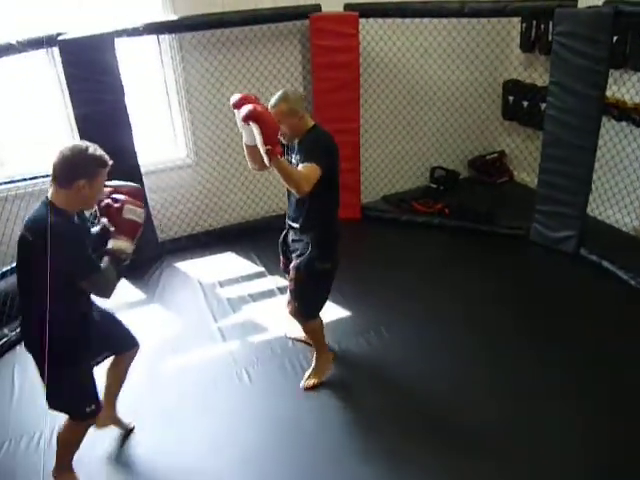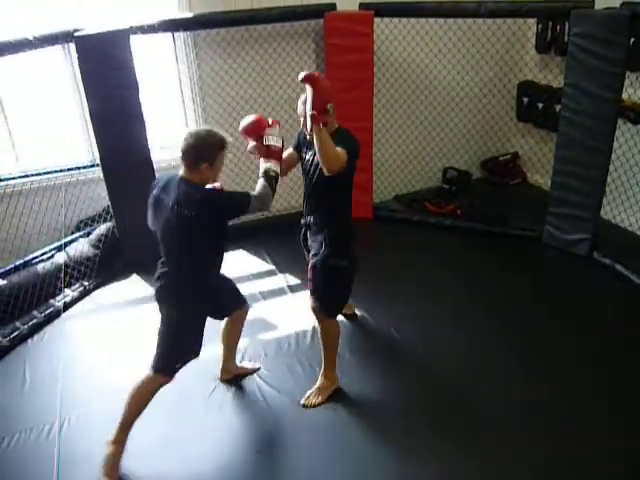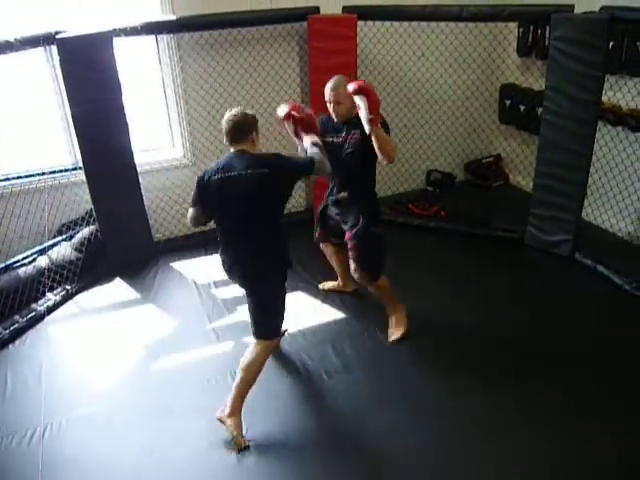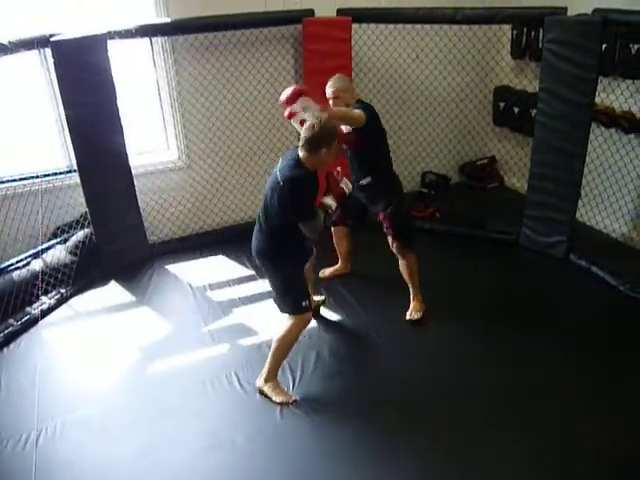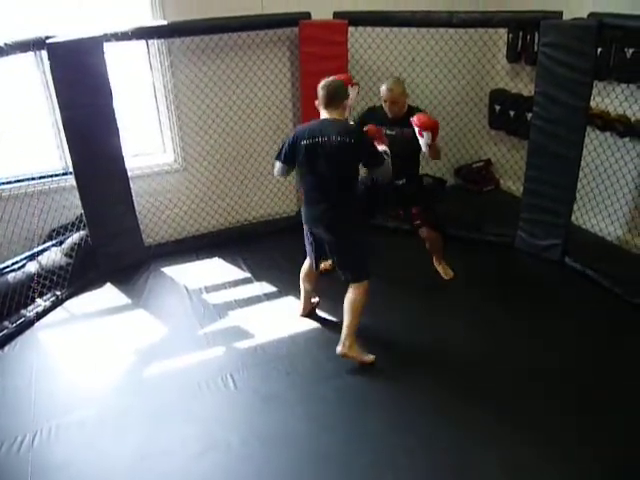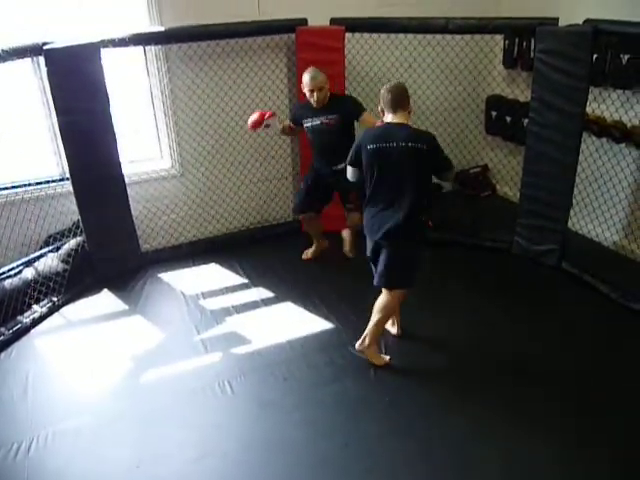
dt=0.5s
person 1, frame 1
left shoulder: (67, 213)
right shoulder: (50, 230)
left elbow: (85, 248)
right elbow: (103, 286)
left wrist: (110, 227)
right wrist: (123, 237)
left hip: (80, 315)
right hip: (56, 334)
left knee: (127, 347)
right knee: (82, 412)
left ankle: (108, 411)
person 1, frame 2
left shoulder: (166, 183)
right shoulder: (200, 202)
right elbow: (261, 201)
right wrist: (269, 158)
left hip: (200, 276)
right hip: (181, 293)
left knee: (239, 308)
right knee: (160, 374)
left ankle: (229, 366)
right ankle: (117, 443)
person 1, frame 3
left shoulder: (210, 174)
right shoulder: (270, 165)
left elbow: (195, 220)
right elbow: (321, 167)
right wrist: (308, 136)
left hip: (233, 261)
right hip: (264, 263)
right knee: (266, 340)
left ankle: (271, 327)
right ankle: (231, 410)
person 1, frame 4
left shoulder: (292, 158)
right shoulder: (303, 179)
right elbow: (312, 229)
left hip: (266, 238)
right hip: (277, 250)
left knee: (308, 256)
right knee: (300, 317)
left ankle: (308, 298)
right ankle: (268, 378)
person 1, frame 5
left shoulder: (301, 134)
right shoulder: (354, 136)
left elbow: (280, 172)
right elbow: (384, 175)
right wrist: (381, 152)
left hip: (312, 215)
right hip: (344, 219)
left knee: (312, 261)
right knee: (359, 281)
left ankle: (306, 304)
right ankle: (348, 342)
person 1, frame 6
left shoulder: (367, 138)
right shoulder: (425, 140)
left elbow: (352, 176)
right elbow: (448, 175)
left hip: (374, 222)
right hip: (406, 226)
left knee: (385, 277)
right knee: (395, 288)
left ankle: (392, 321)
right ankle: (368, 341)
person 2, frame 1
left shoulder: (319, 142)
right shoulder: (293, 139)
left elbow: (301, 186)
right elbow: (260, 165)
left wrist: (272, 151)
right wrist: (249, 133)
left hip: (316, 236)
right hip: (297, 228)
left knee: (299, 306)
right knee: (297, 285)
left ankle: (322, 358)
right ankle: (311, 334)
person 2, frame 2
left shoulder: (345, 140)
right shoulder: (305, 136)
left elbow: (330, 166)
right elbow: (280, 166)
left wrist: (316, 124)
left hip: (335, 232)
right hip: (313, 223)
left knee: (321, 306)
right knee: (318, 269)
left ankle: (328, 377)
right ankle: (343, 304)
person 2, frame 3
left shoulder: (371, 121)
right shoulder: (325, 122)
left elbow: (389, 158)
left wrist: (372, 124)
left hip: (359, 205)
right hip: (334, 199)
left knee: (362, 270)
right knee: (326, 240)
left ankle: (396, 312)
right ankle: (344, 281)
person 2, frame 4
left shoulder: (365, 111)
right shoulder: (338, 121)
left elbow: (355, 120)
left hip: (383, 186)
right hip: (358, 184)
left knee: (399, 245)
right knee: (338, 222)
left ankle: (416, 298)
right ankle: (344, 264)
person 2, frame 5
right shoulder: (372, 114)
left elbow: (435, 156)
left wrist: (429, 142)
left hip: (407, 184)
left knee: (429, 231)
left ankle: (439, 261)
person 2, frame 6
left shoulder: (345, 103)
right shoulder: (301, 110)
left elbow: (371, 122)
right elbow: (290, 129)
left hip: (348, 168)
right hip: (321, 168)
left knee: (356, 216)
right knee: (305, 213)
left ankle: (349, 235)
right ankle: (319, 243)
